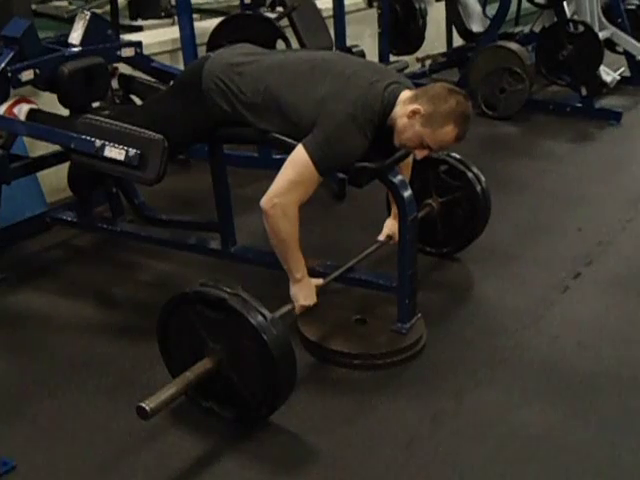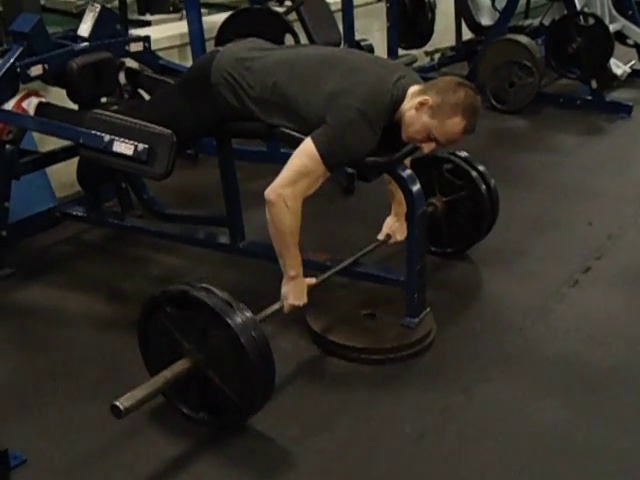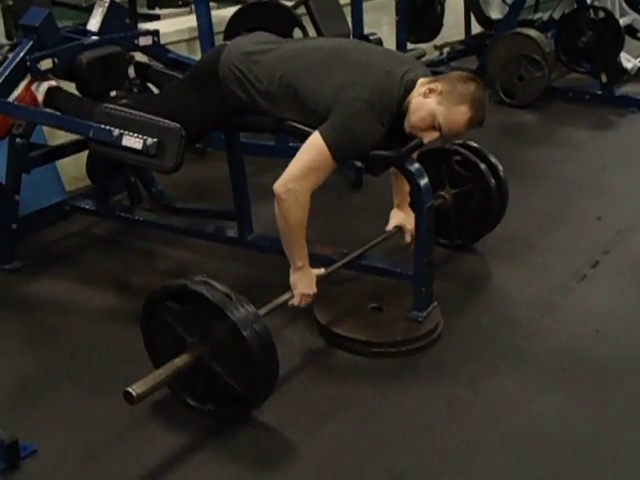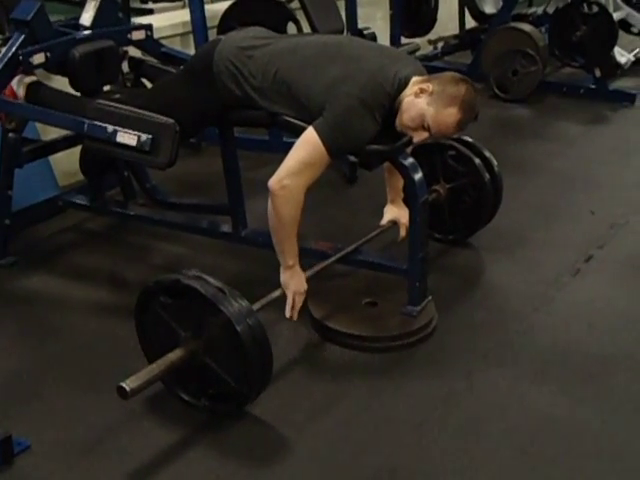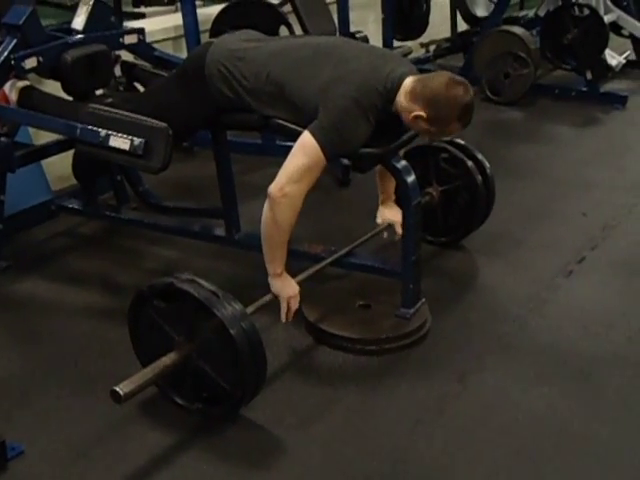
dt=1s
person 1, frame 1
left shoulder: (408, 95)
right shoulder: (353, 124)
left elbow: (399, 151)
right elbow: (275, 202)
left wrist: (396, 215)
right wrist: (300, 280)
left hip: (246, 67)
right hip: (216, 86)
person 1, frame 2
left shoulder: (410, 89)
right shoulder: (360, 118)
left elbow: (396, 148)
right elbow: (280, 194)
left wrist: (398, 213)
right wrist: (293, 277)
left hip: (256, 60)
right hip: (225, 82)
person 1, frame 3
left shoulder: (416, 81)
right shoulder: (367, 111)
left elbow: (402, 141)
right elbow: (288, 189)
left wrist: (402, 206)
right wrist: (301, 269)
left hip: (263, 53)
right hip: (232, 75)
right ankle: (42, 95)
person 1, frame 4
left shoulder: (411, 78)
right shoulder: (361, 107)
left elbow: (393, 135)
right elbow: (284, 184)
left wrist: (395, 199)
right wrist: (291, 269)
left hip: (257, 48)
right hip: (226, 70)
person 1, frame 5
left shoulder: (407, 80)
right shoulder: (354, 109)
left elbow: (390, 137)
right elbow: (283, 191)
left wrist: (387, 201)
right wrist: (277, 276)
left hip: (248, 50)
right hip: (218, 74)
